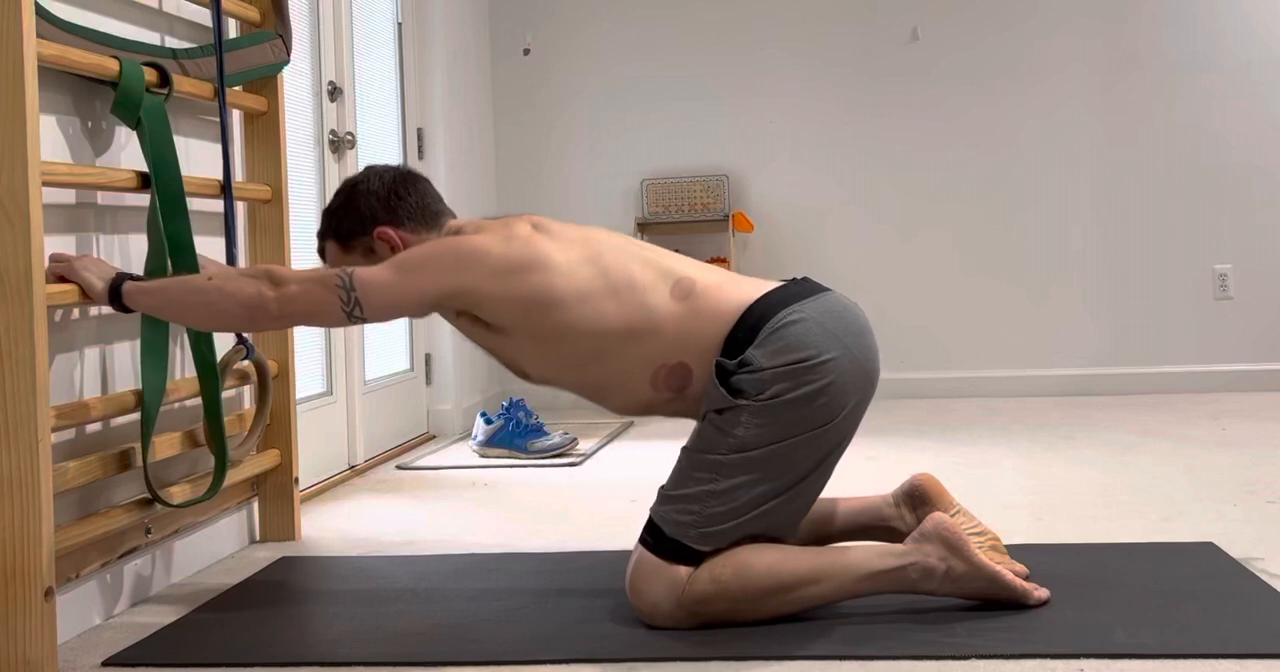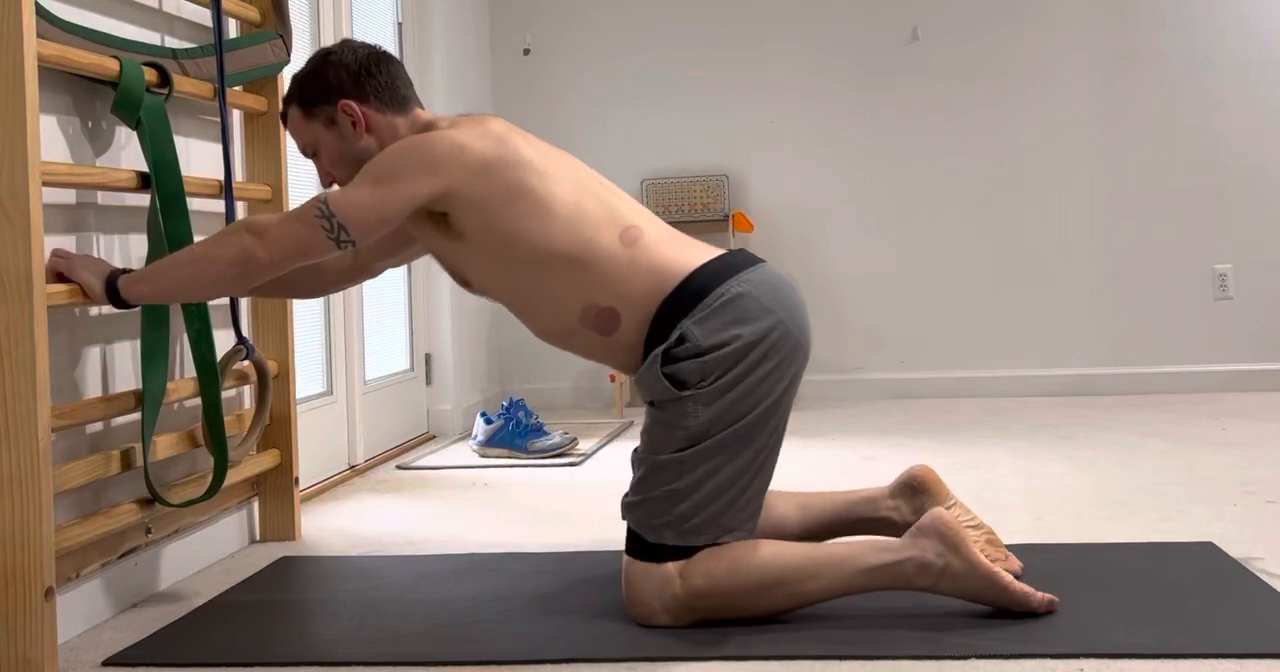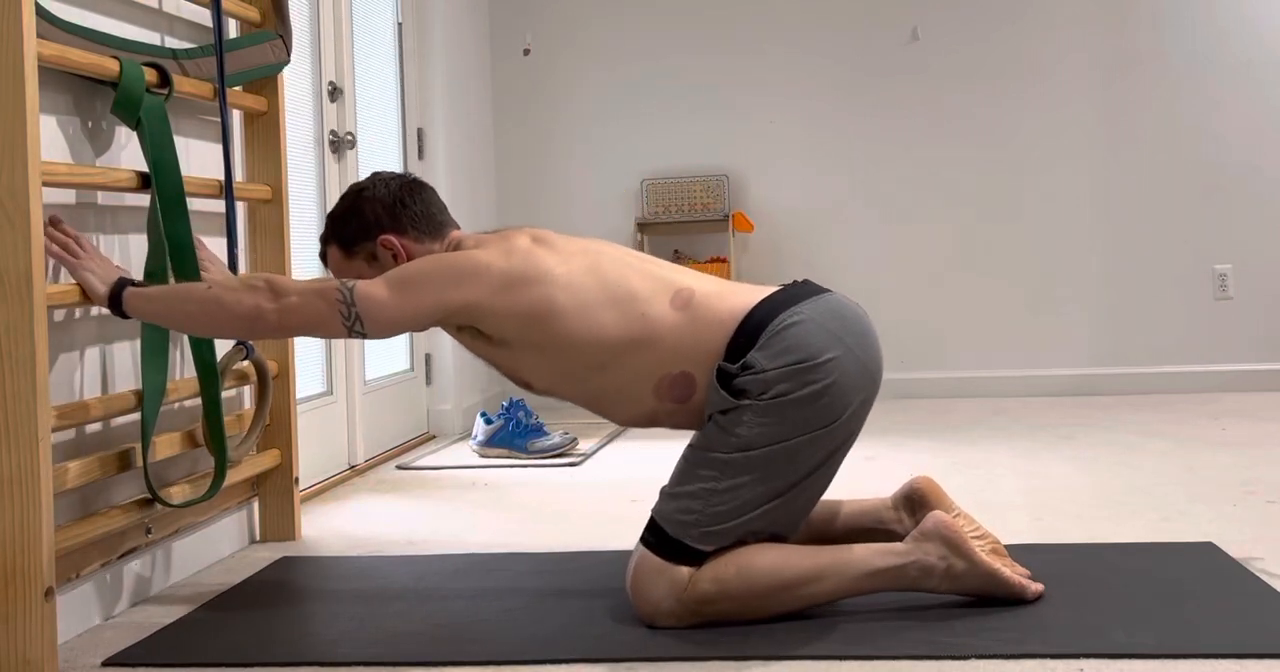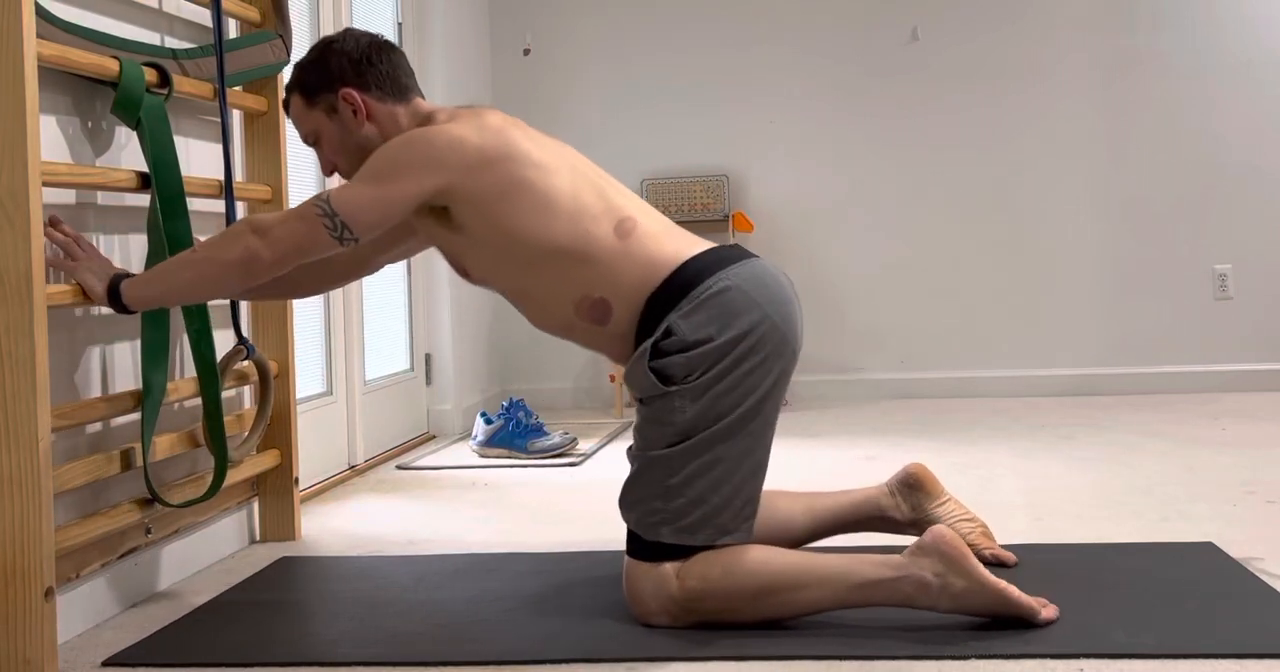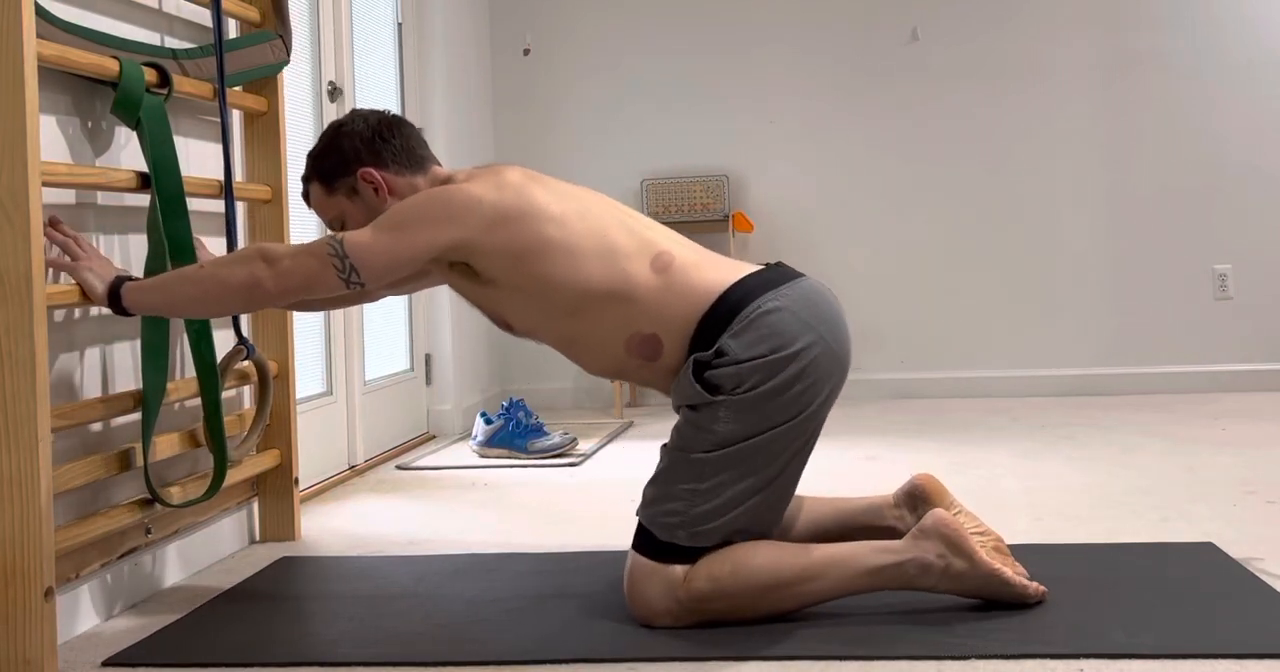
dt=1s
person 1, frame 1
left shoulder: (458, 262)
right shoulder: (506, 245)
left elbow: (274, 298)
right elbow: (293, 289)
left wrist: (119, 288)
right wrist: (180, 291)
left hip: (790, 362)
right hip: (818, 333)
left knee: (664, 589)
right knee: (718, 540)
left ankle: (920, 559)
right ankle: (900, 510)
person 1, frame 2
left shoulder: (429, 154)
right shoulder: (448, 183)
left elbow: (266, 245)
right elbow: (335, 268)
left wrist: (120, 284)
right wrist: (197, 280)
left hip: (720, 331)
right hip: (745, 310)
left knee: (662, 588)
right knee: (708, 537)
left ankle: (916, 555)
right ankle: (894, 502)
person 1, frame 3
left shoulder: (458, 277)
right shoulder: (502, 257)
left elbow: (278, 308)
left wrist: (121, 292)
right wrist: (224, 290)
left hip: (793, 362)
right hip: (820, 333)
left knee: (664, 589)
right knee: (722, 543)
left ankle: (918, 558)
right ankle: (901, 514)
person 1, frame 4
left shoulder: (427, 149)
right shoulder: (457, 170)
left elbow: (272, 245)
right elbow: (334, 264)
left wrist: (123, 288)
right wrist: (216, 279)
left hip: (709, 323)
right hip: (740, 301)
left knee: (662, 588)
right knee: (705, 537)
left ankle: (919, 570)
right ankle: (895, 501)
person 1, frame 5
left shoulder: (449, 209)
right shoulder: (480, 212)
left elbow: (278, 275)
right elbow: (335, 286)
left wrist: (122, 289)
right wrist: (211, 283)
left hip: (762, 346)
right hip: (789, 318)
left knee: (662, 588)
right knee: (709, 536)
left ankle: (917, 558)
right ankle: (898, 510)
